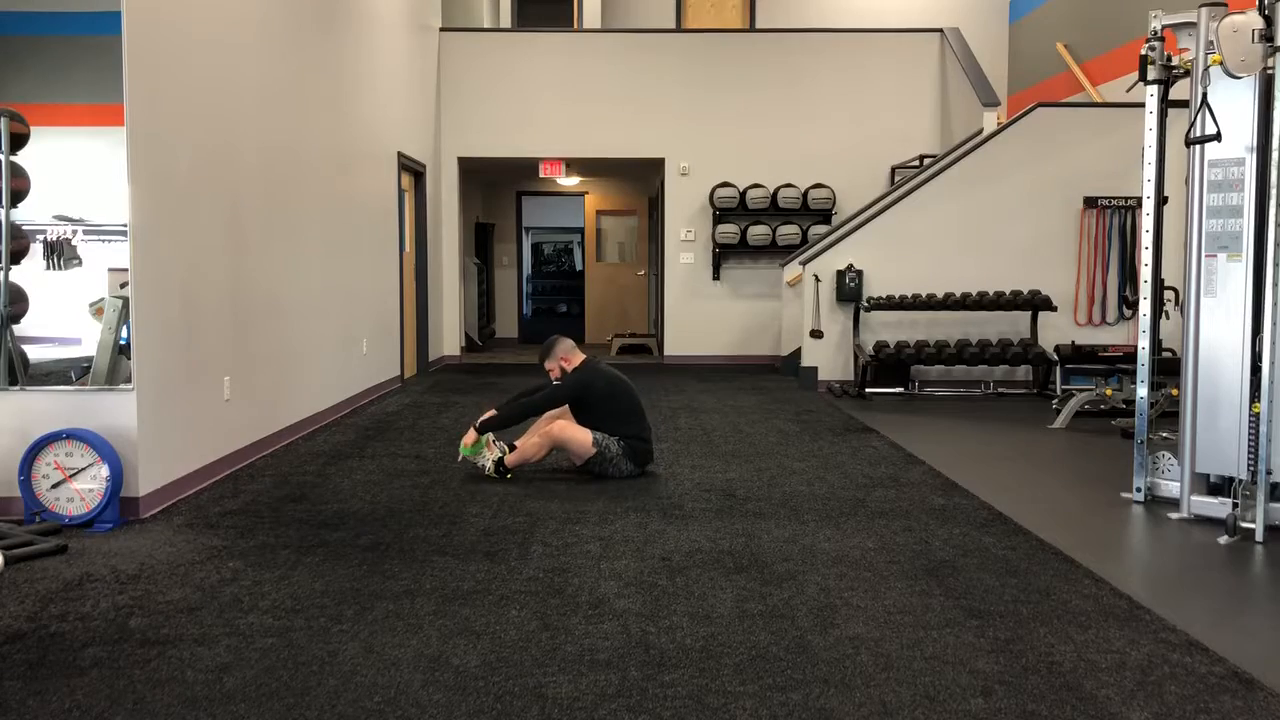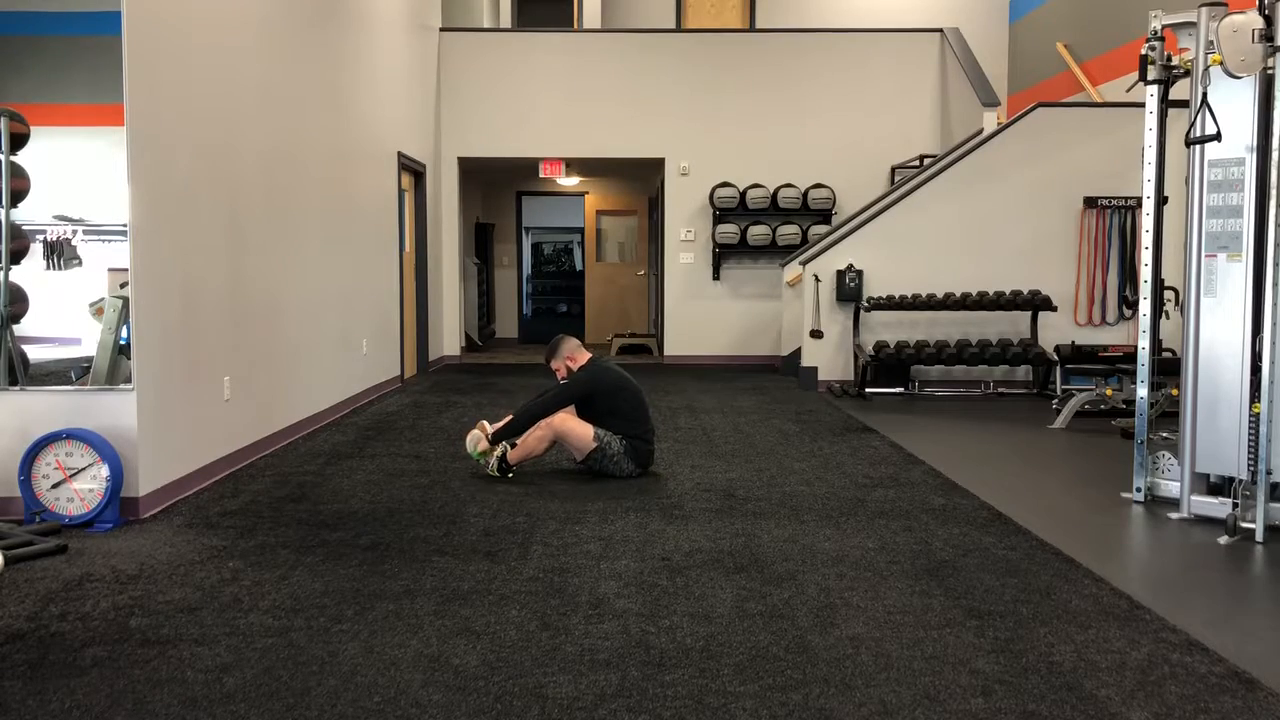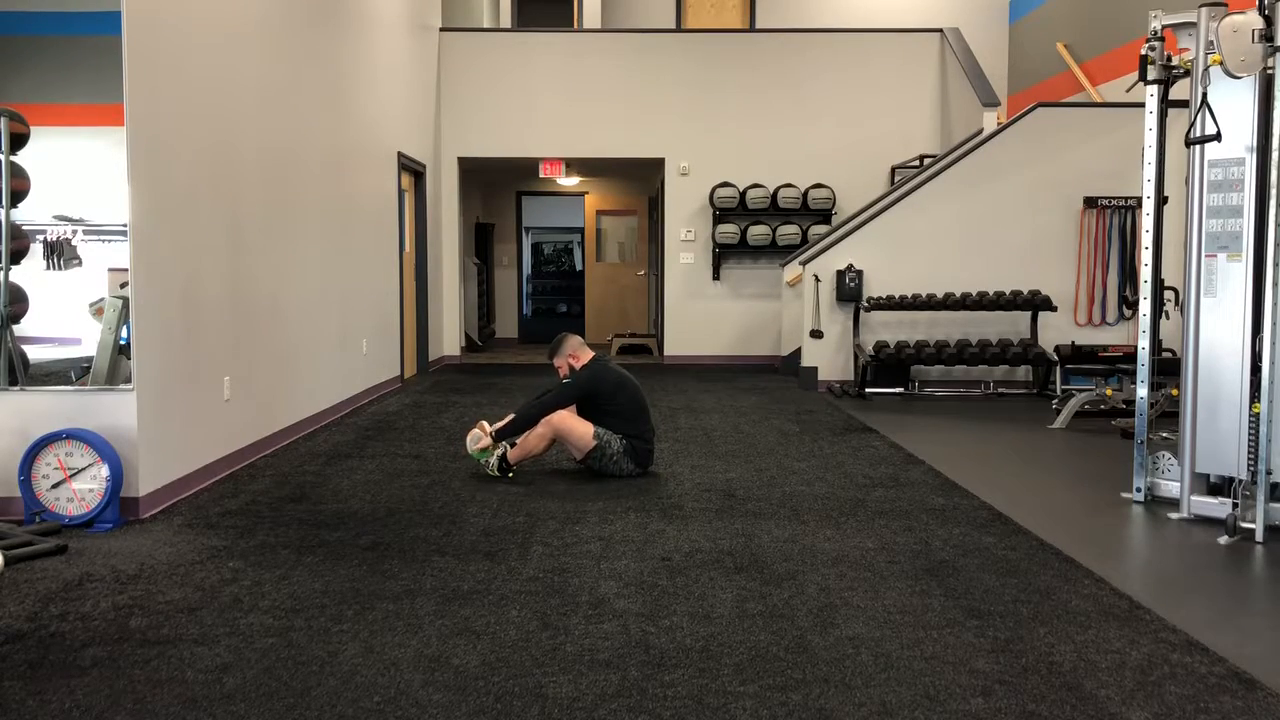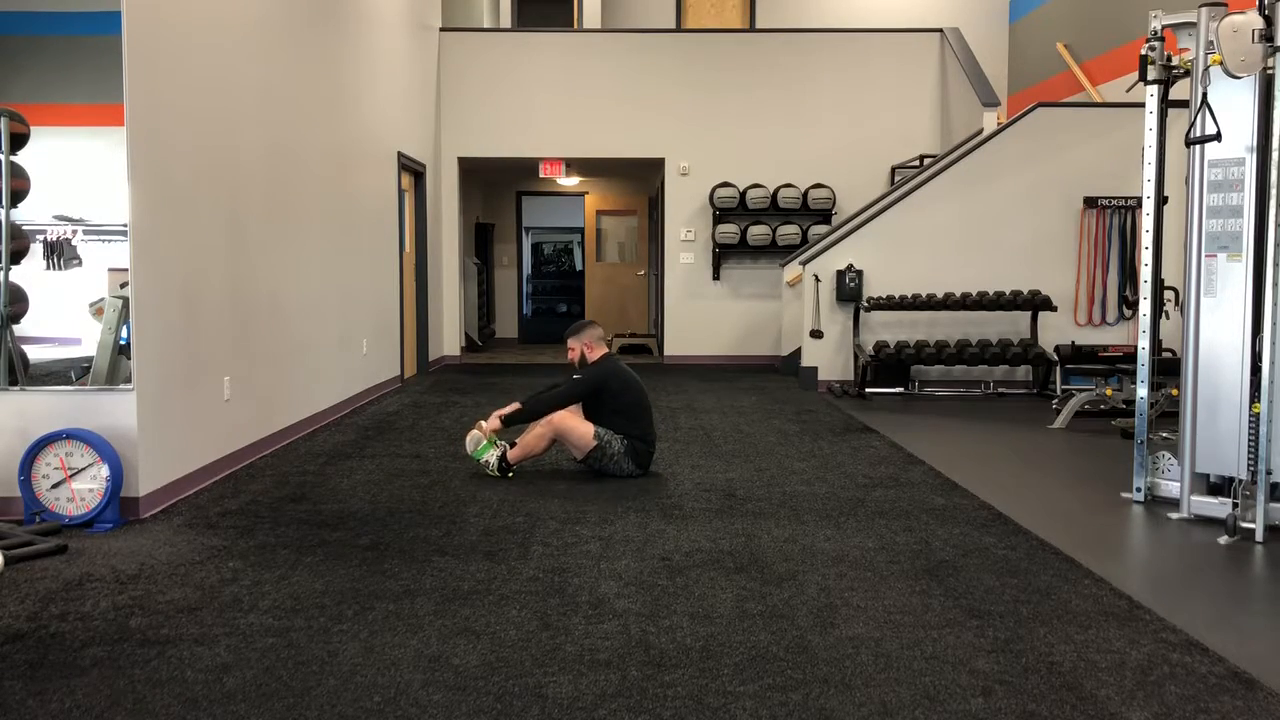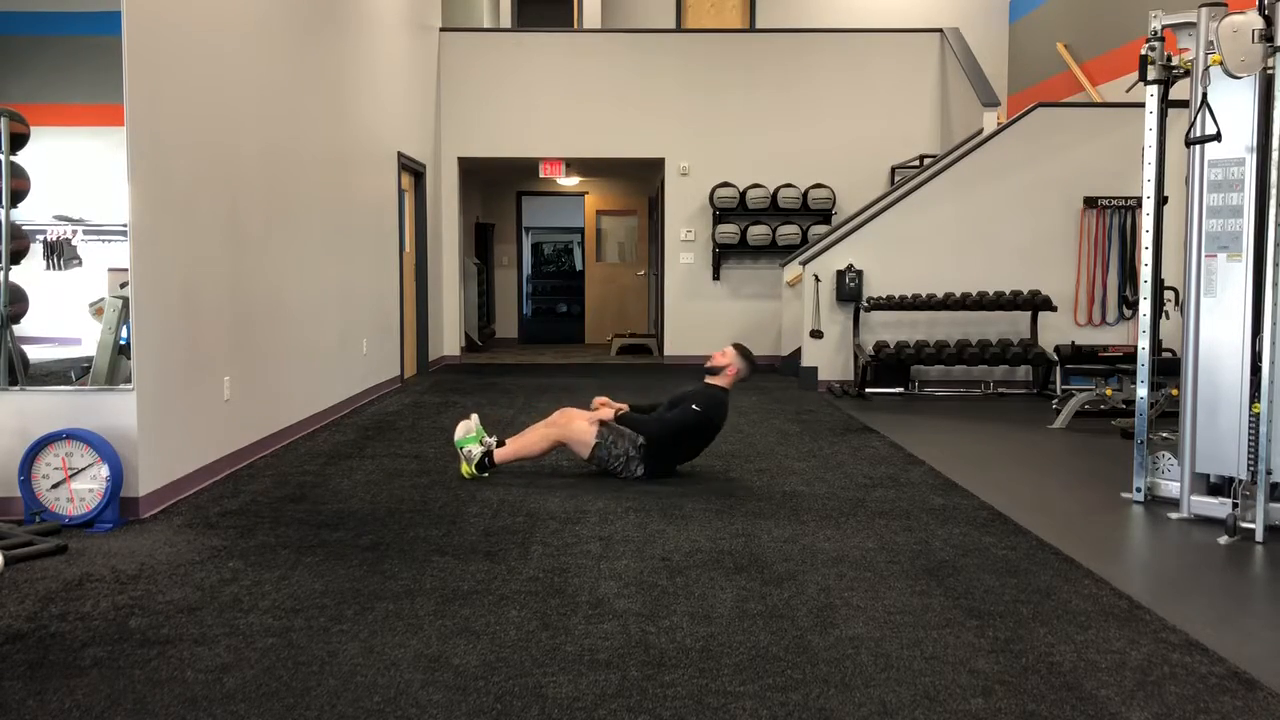
dt=1s
person 1, frame 1
left shoulder: (582, 380)
right shoulder: (589, 371)
left elbow: (530, 407)
right elbow: (536, 394)
left wrist: (479, 429)
right wrist: (495, 412)
left hip: (629, 457)
right hip: (623, 444)
left knee: (557, 430)
right knee: (558, 412)
left ankle: (500, 466)
right ankle: (508, 452)
person 1, frame 2
left shoulder: (589, 378)
right shoulder: (596, 370)
left elbow: (540, 410)
right elbow: (547, 399)
left wrist: (493, 439)
right wrist: (512, 417)
left hip: (630, 457)
right hip: (624, 447)
left knee: (557, 422)
right knee: (559, 412)
left ankle: (502, 464)
right ankle: (510, 451)
person 1, frame 3
left shoulder: (590, 377)
right shoulder: (598, 369)
left elbow: (542, 409)
right elbow: (549, 398)
left wrist: (496, 436)
right wrist: (512, 419)
left hip: (630, 457)
right hip: (624, 445)
left knee: (556, 420)
right knee: (558, 412)
left ankle: (502, 464)
right ankle: (509, 451)
person 1, frame 4
left shoulder: (601, 373)
right shoulder: (607, 367)
left elbow: (551, 402)
right elbow: (560, 391)
left wrist: (503, 421)
right wrist: (516, 407)
left hip: (630, 457)
right hip: (623, 446)
left knee: (556, 420)
right knee: (559, 411)
left ankle: (502, 463)
right ankle: (509, 450)
person 1, frame 5
left shoulder: (710, 402)
right shoulder: (707, 395)
left elbow: (660, 428)
left wrist: (615, 415)
right wrist: (624, 408)
left hip: (644, 460)
right hip: (640, 446)
left knee: (563, 427)
right knee: (564, 416)
left ankle: (485, 460)
right ankle: (495, 445)
